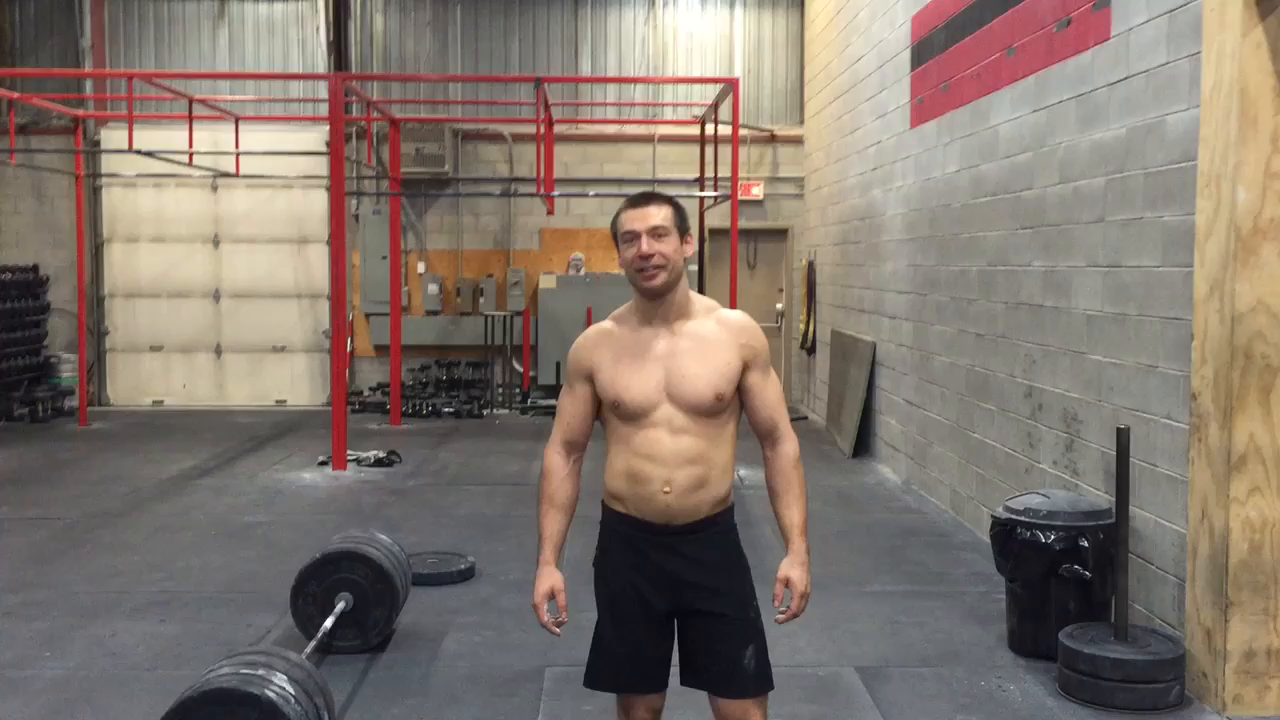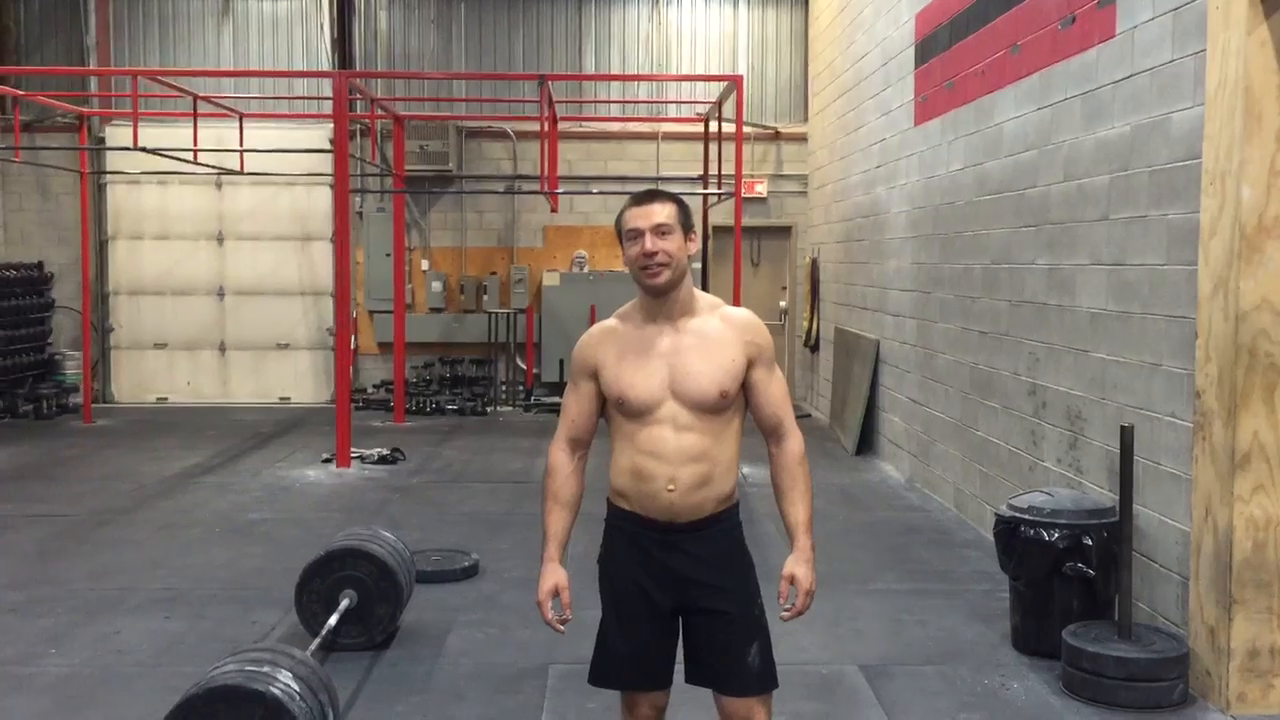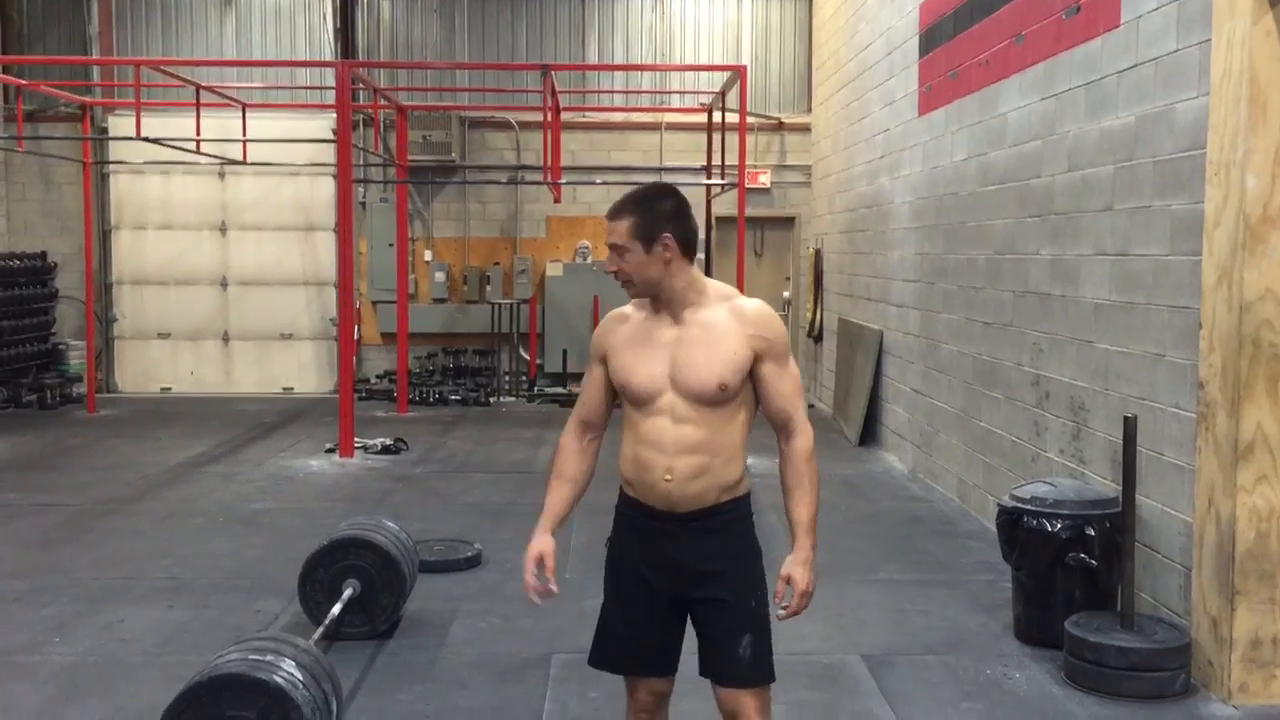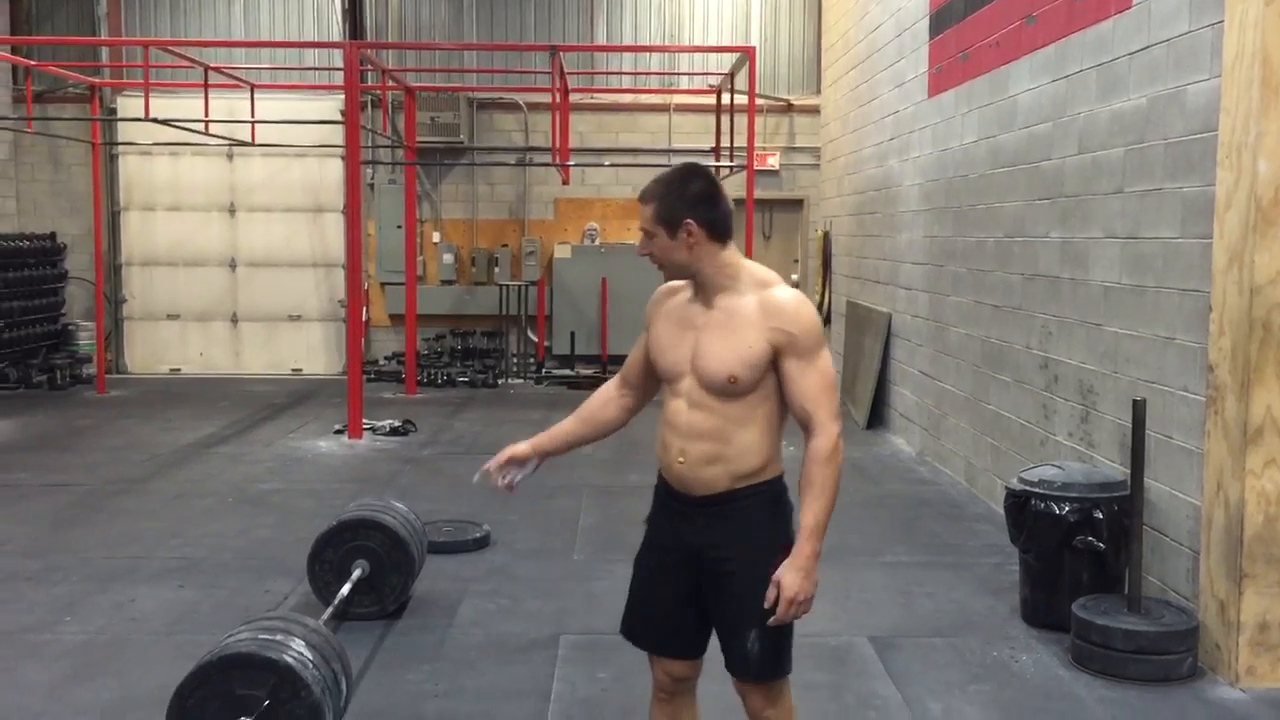
dt=0.3s
person 1, frame 1
left shoulder: (739, 334)
right shoulder: (595, 346)
left elbow: (779, 442)
right elbow: (564, 453)
left wrist: (797, 550)
right wrist: (548, 560)
left hip: (712, 543)
right hip: (627, 546)
person 1, frame 2
left shoulder: (743, 331)
right shoulder: (599, 343)
left elbow: (784, 439)
right elbow: (569, 450)
left wrist: (801, 546)
right wrist: (552, 556)
left hip: (716, 541)
right hip: (631, 543)
person 1, frame 3
left shoulder: (752, 323)
right shoulder: (614, 330)
left elbow: (795, 435)
right elbow: (582, 431)
left wrist: (804, 547)
right wrist: (548, 527)
left hip: (723, 535)
right hip: (639, 533)
person 1, frame 4
left shoulder: (783, 311)
right shoulder: (665, 303)
left elbow: (824, 434)
right elbow: (626, 391)
left wrist: (805, 553)
right wrist: (539, 446)
left hip: (750, 518)
right hip: (672, 513)
